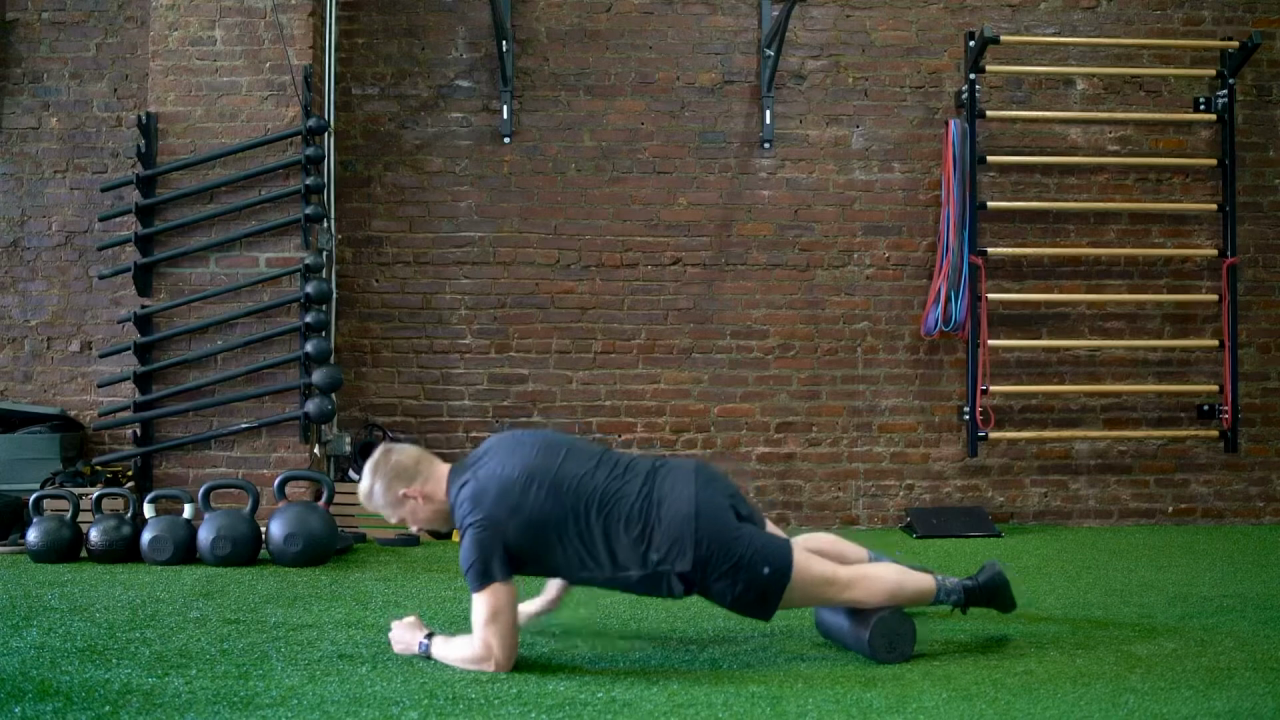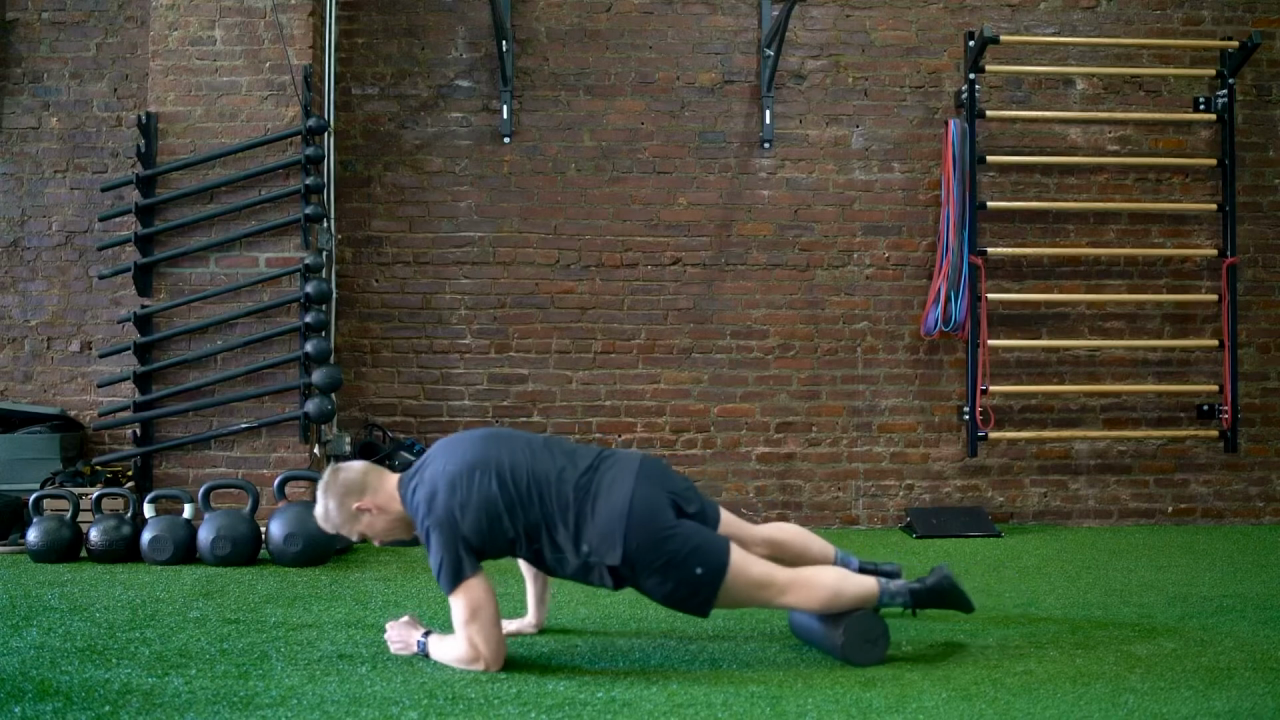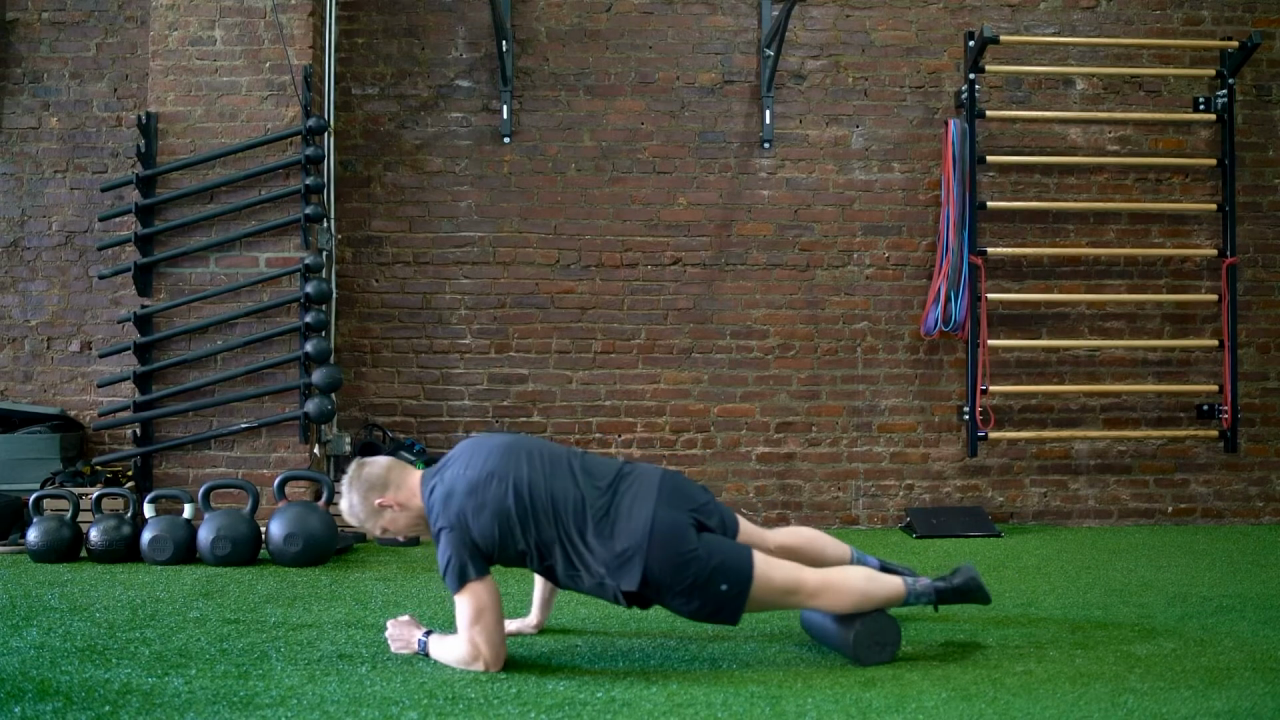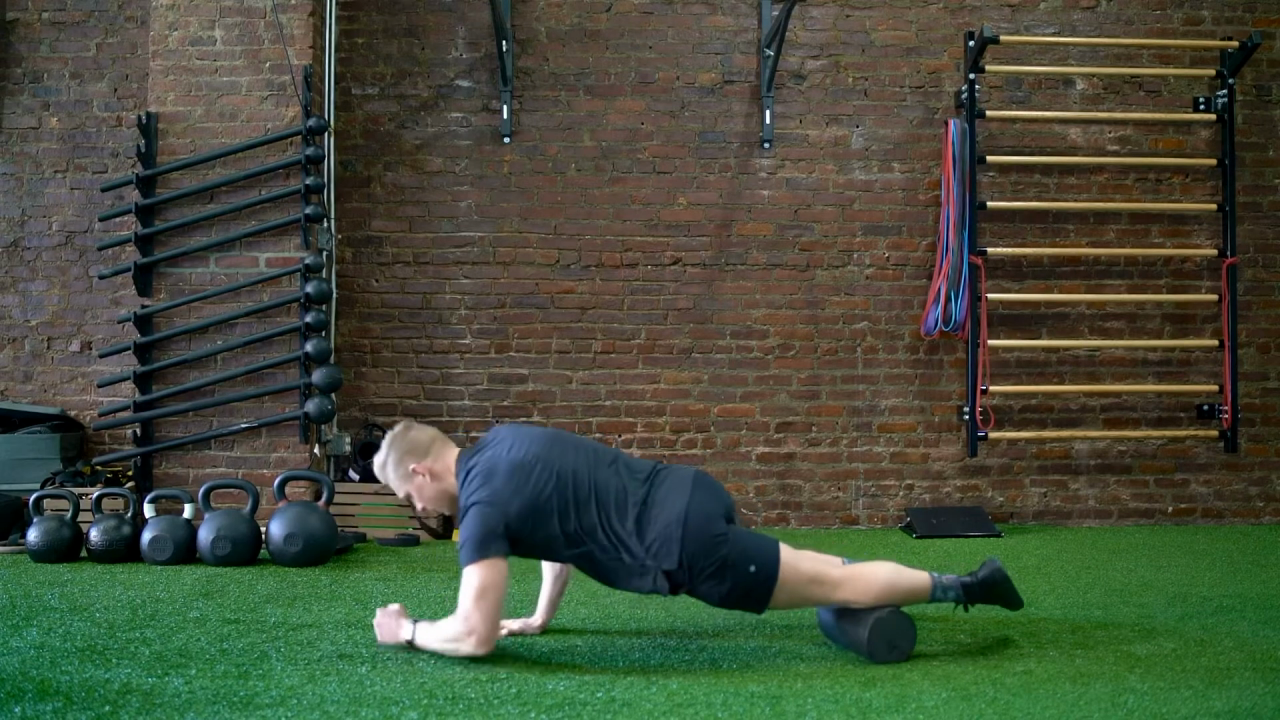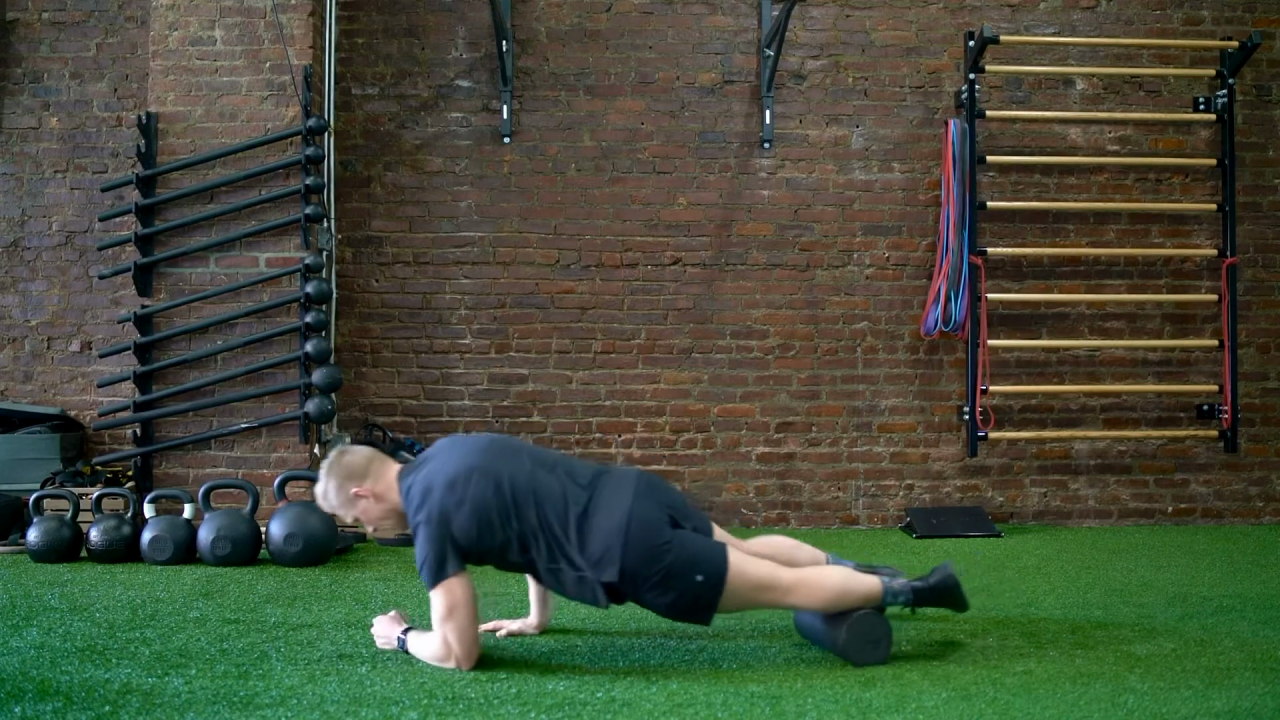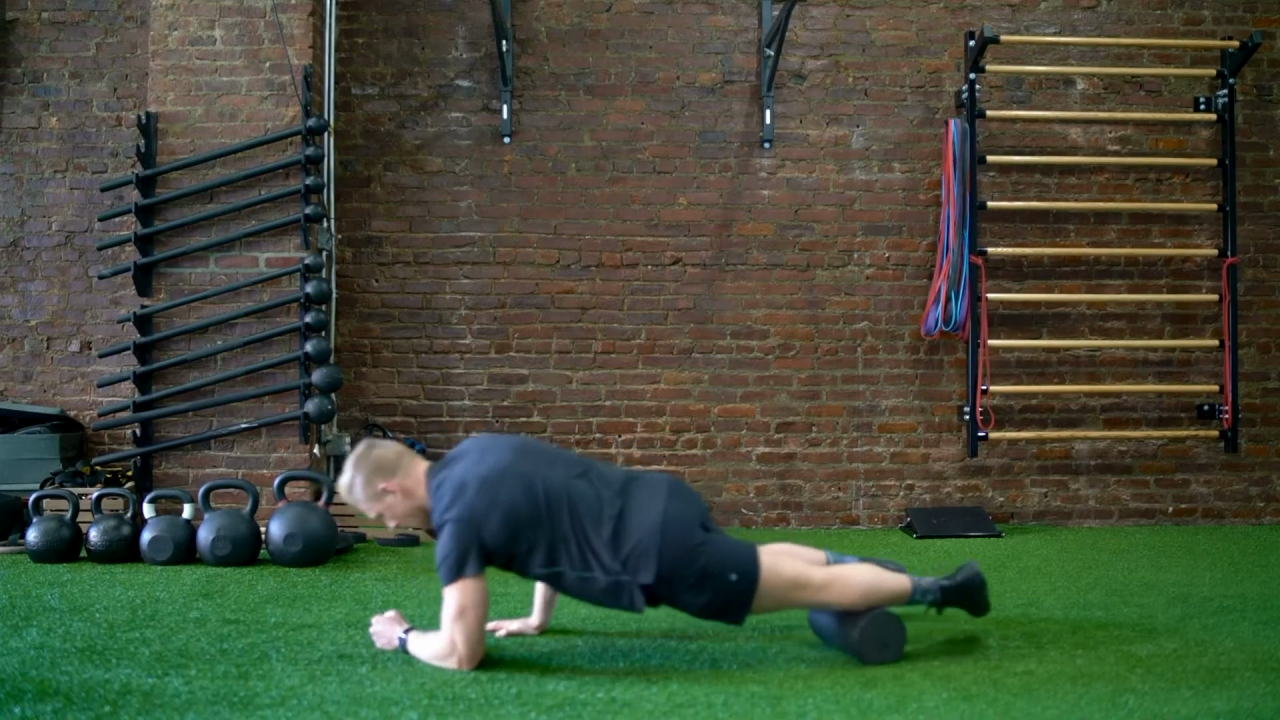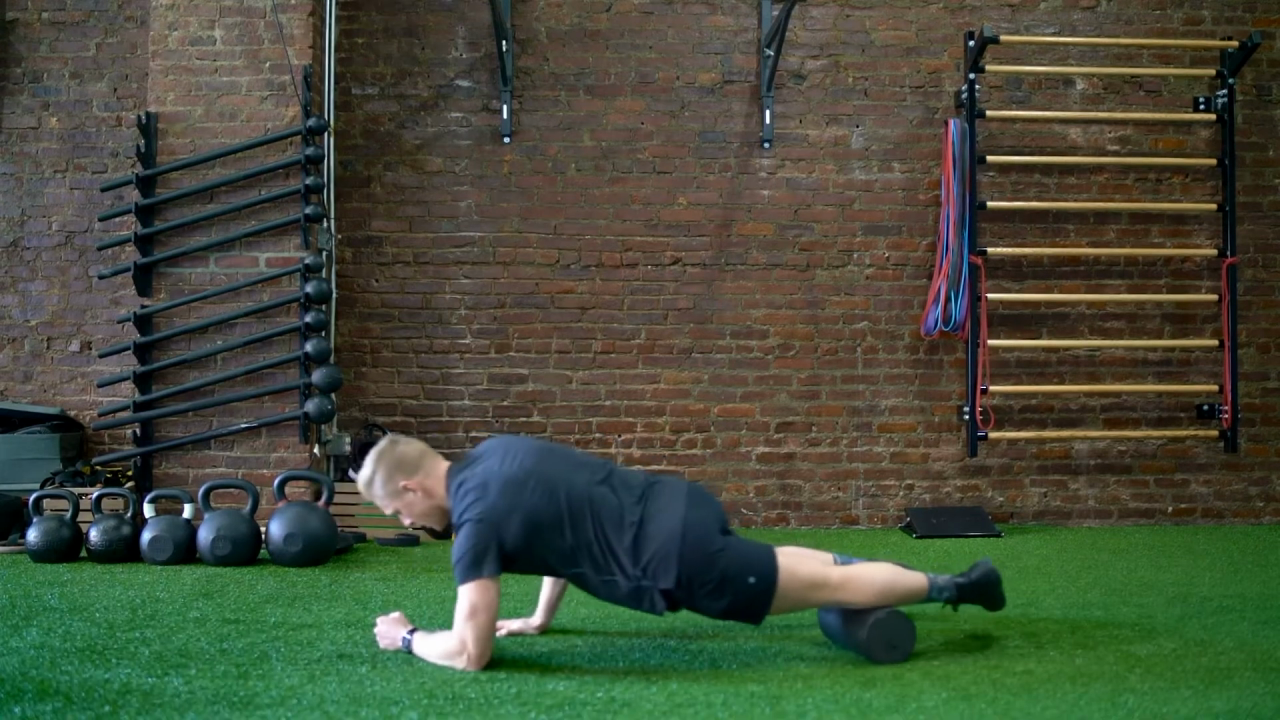
dt=0.5s
person 1, frame 1
left shoulder: (479, 521)
right shoulder: (497, 451)
left elbow: (494, 655)
left wrist: (424, 643)
right wrist: (544, 601)
left hip: (692, 540)
right hip: (691, 487)
left knee: (838, 586)
right knee: (791, 545)
left ankle: (963, 589)
right ankle: (886, 565)
person 1, frame 2
left shoulder: (439, 521)
right shoulder: (447, 458)
left elbow: (484, 654)
left wrist: (419, 642)
right wrist: (535, 615)
left hip: (635, 532)
right hip: (639, 477)
left knee: (779, 587)
right knee: (757, 538)
left ankle: (908, 592)
right ankle: (860, 568)
person 1, frame 3
left shoulder: (452, 525)
right shoulder: (471, 453)
left elbow: (484, 656)
left wrist: (421, 640)
right wrist: (537, 617)
left hip: (656, 552)
right hip: (659, 491)
left knee: (804, 589)
right knee: (766, 540)
left ankle: (936, 588)
right ankle: (873, 564)
person 1, frame 4
left shoulder: (484, 501)
right shoulder: (502, 443)
left elbow: (474, 637)
left wrist: (406, 631)
right wrist: (539, 617)
left hip: (682, 541)
right hip: (686, 495)
left knee: (828, 587)
right knee: (782, 561)
left ankle: (963, 586)
right ankle: (859, 567)
person 1, frame 5
left shoulder: (430, 517)
right shoulder: (449, 453)
left elbow: (459, 652)
left wrist: (401, 636)
right wrist: (537, 617)
left hip: (631, 547)
right hip: (636, 492)
left knee: (779, 588)
right knee: (741, 549)
left ankle: (910, 589)
right ankle: (855, 570)
person 1, frame 6
left shoulder: (457, 517)
right shoulder: (474, 454)
left elbow: (461, 654)
left wrist: (403, 637)
right wrist: (537, 618)
left hip: (657, 553)
right hip: (659, 499)
left knee: (806, 588)
right knee: (753, 557)
left ankle: (941, 589)
right ankle: (855, 564)
person 1, frame 7
left shoulder: (477, 519)
right shoulder: (493, 454)
left elbow: (470, 652)
left wrist: (406, 637)
right wrist: (539, 619)
left hip: (675, 556)
right hip: (676, 506)
left knee: (825, 591)
right knee: (765, 558)
left ankle: (955, 585)
right ankle: (853, 564)
